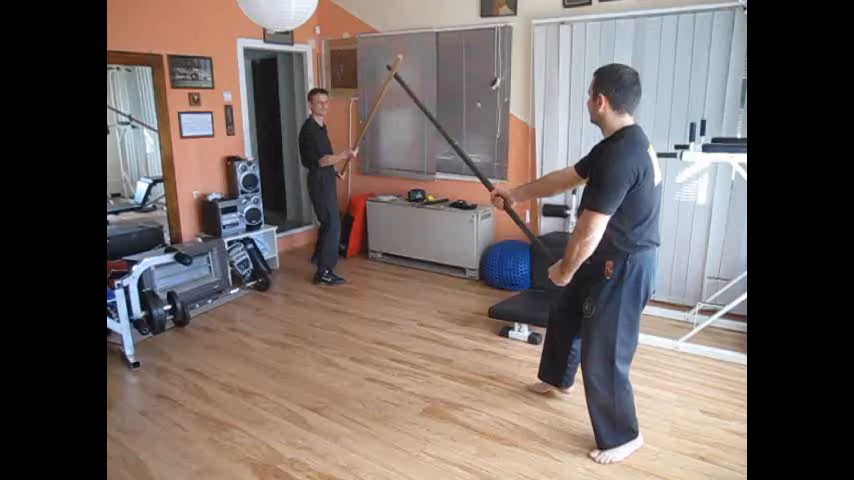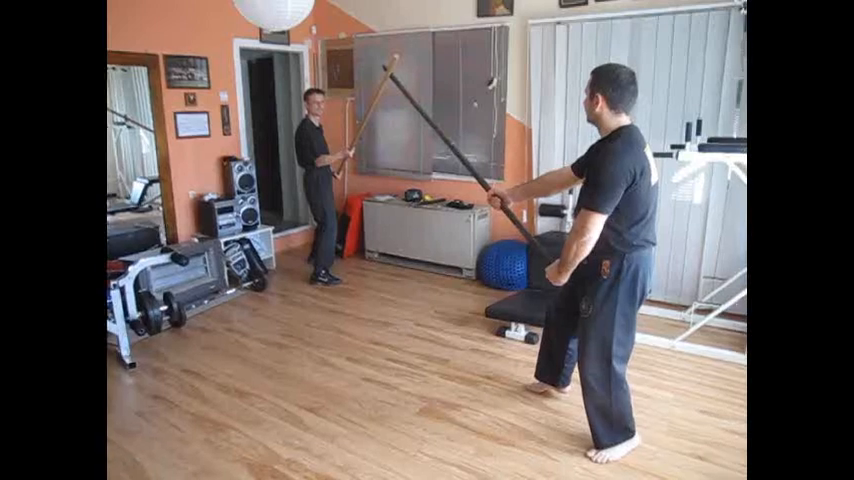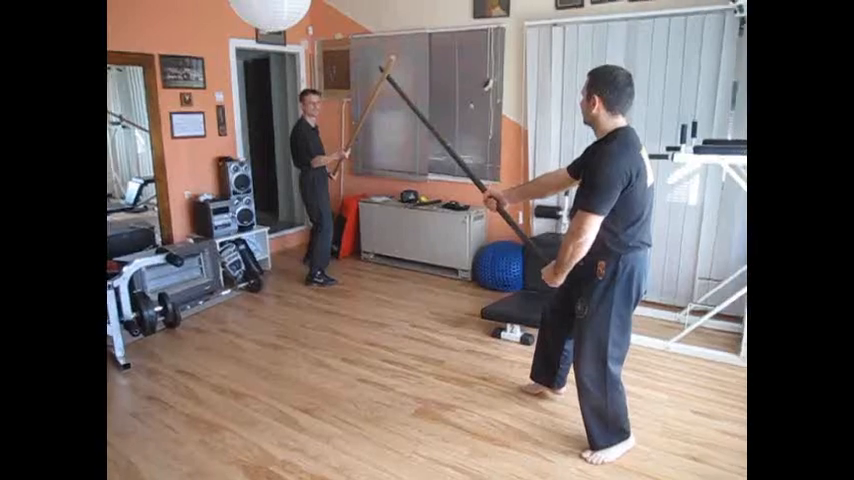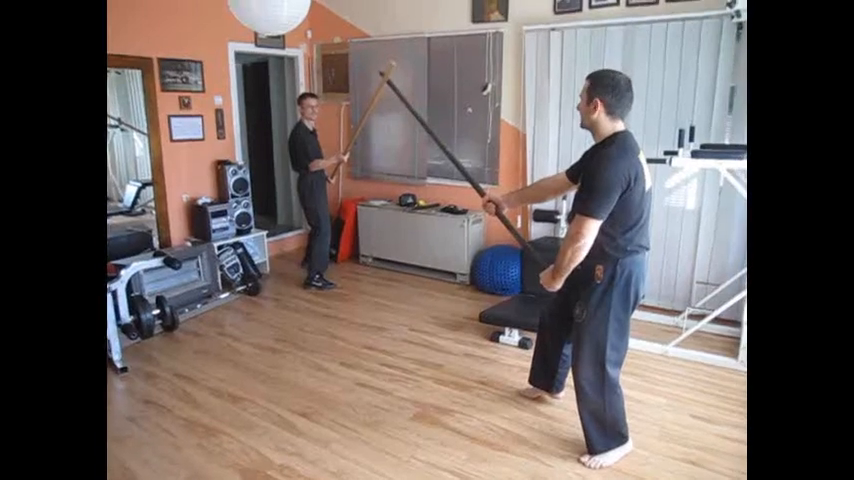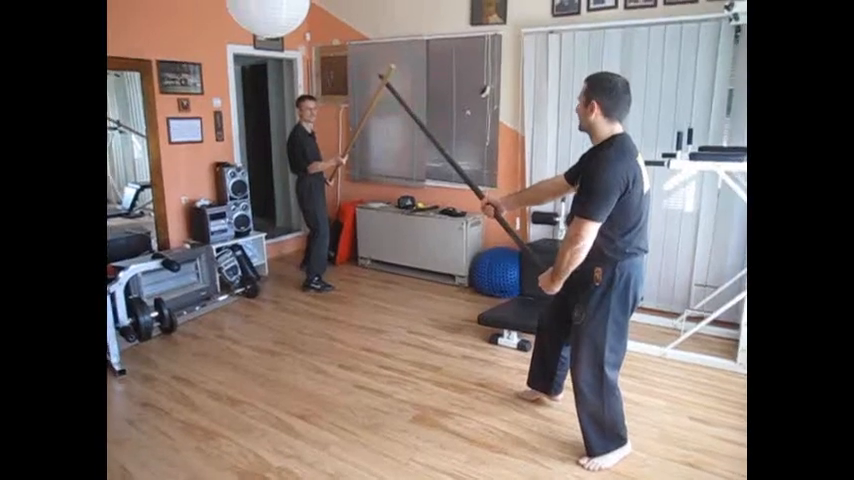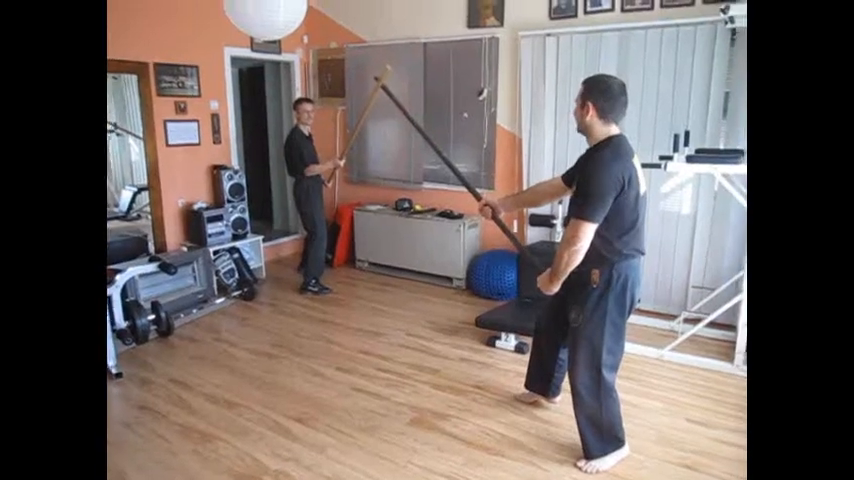
dt=0.2s
person 1, frame 1
left shoulder: (620, 155)
right shoulder: (621, 143)
left elbow: (589, 230)
right elbow: (567, 177)
left wrist: (564, 269)
right wrist: (517, 194)
left hip: (623, 266)
right hip: (609, 258)
left knee: (603, 354)
right knee: (564, 315)
left ankle: (621, 436)
right ankle: (557, 379)
person 1, frame 2
left shoulder: (617, 155)
right shoulder: (618, 143)
left elbow: (586, 229)
right elbow: (564, 177)
left wrist: (562, 269)
right wrist: (513, 194)
left hip: (620, 265)
right hip: (606, 258)
left knee: (600, 354)
right knee: (561, 315)
left ankle: (619, 435)
right ankle: (554, 378)
person 1, frame 3
left shoulder: (613, 157)
right shoulder: (613, 145)
left elbow: (582, 232)
right elbow: (559, 179)
left wrist: (558, 271)
right wrist: (509, 196)
left hip: (615, 268)
right hip: (601, 260)
left knee: (595, 355)
right knee: (556, 316)
left ankle: (613, 437)
right ankle: (549, 379)
person 1, frame 4
left shoulder: (611, 161)
right shoulder: (610, 149)
left elbow: (581, 235)
right elbow: (558, 183)
left wrist: (556, 275)
right wrist: (508, 200)
left hip: (613, 271)
right hip: (599, 263)
left knee: (594, 359)
right knee: (555, 321)
left ankle: (612, 441)
right ankle: (548, 383)
person 1, frame 5
left shoulder: (610, 163)
right shoulder: (608, 151)
left elbow: (579, 238)
right elbow: (556, 186)
left wrist: (555, 277)
right wrist: (507, 202)
left hip: (611, 273)
right hip: (598, 266)
left knee: (591, 361)
right knee: (553, 323)
left ankle: (610, 443)
right ankle: (546, 386)
person 1, frame 6
left shoulder: (605, 164)
right shoulder: (607, 153)
left elbow: (577, 239)
right elbow: (554, 188)
left wrist: (553, 278)
right wrist: (504, 204)
left hip: (609, 275)
right hip: (595, 268)
left knee: (590, 363)
right knee: (551, 325)
left ankle: (608, 445)
right ankle: (544, 388)
person 2, frame 1
left shoulder: (320, 126)
right shoulder: (309, 129)
right elbow: (321, 160)
left wrist: (334, 168)
right wrist: (345, 155)
left hip: (326, 178)
right hip: (319, 180)
left knee: (327, 221)
right knee: (332, 224)
left ankle: (319, 255)
right ankle: (323, 272)
person 2, frame 2
left shoulder: (316, 126)
right shoulder: (305, 129)
right elbow: (317, 160)
left wrist: (331, 167)
right wrist: (341, 156)
left hip: (322, 178)
right hip: (315, 180)
left knee: (324, 221)
right knee: (329, 224)
left ankle: (316, 255)
right ankle: (320, 272)
person 2, frame 3
left shoulder: (312, 127)
right shoulder: (301, 130)
right elbow: (313, 161)
left wrist: (326, 168)
right wrist: (336, 156)
left hip: (318, 179)
right hip: (311, 181)
left knee: (319, 222)
right knee: (325, 225)
left ankle: (311, 256)
right ankle: (316, 273)
person 2, frame 4
left shoulder: (310, 130)
right shoulder: (299, 133)
right elbow: (311, 165)
left wrist: (324, 172)
right wrist: (335, 160)
left hip: (316, 183)
right hip: (309, 184)
left knee: (318, 226)
right knee: (323, 229)
left ankle: (310, 259)
right ankle: (314, 276)
person 2, frame 5
left shoulder: (309, 133)
right shoulder: (298, 135)
right elbow: (310, 167)
left wrist: (323, 175)
right wrist: (333, 162)
left hip: (314, 185)
right hip: (308, 186)
left knee: (316, 228)
right knee: (321, 231)
left ankle: (308, 261)
right ankle: (312, 279)
person 2, frame 6
left shoulder: (306, 135)
right shoulder: (295, 138)
right elbow: (307, 170)
left wrist: (321, 176)
right wrist: (331, 165)
left hip: (312, 188)
right hip: (305, 189)
left knee: (314, 231)
right knee: (319, 234)
left ankle: (306, 264)
right ankle: (310, 281)
